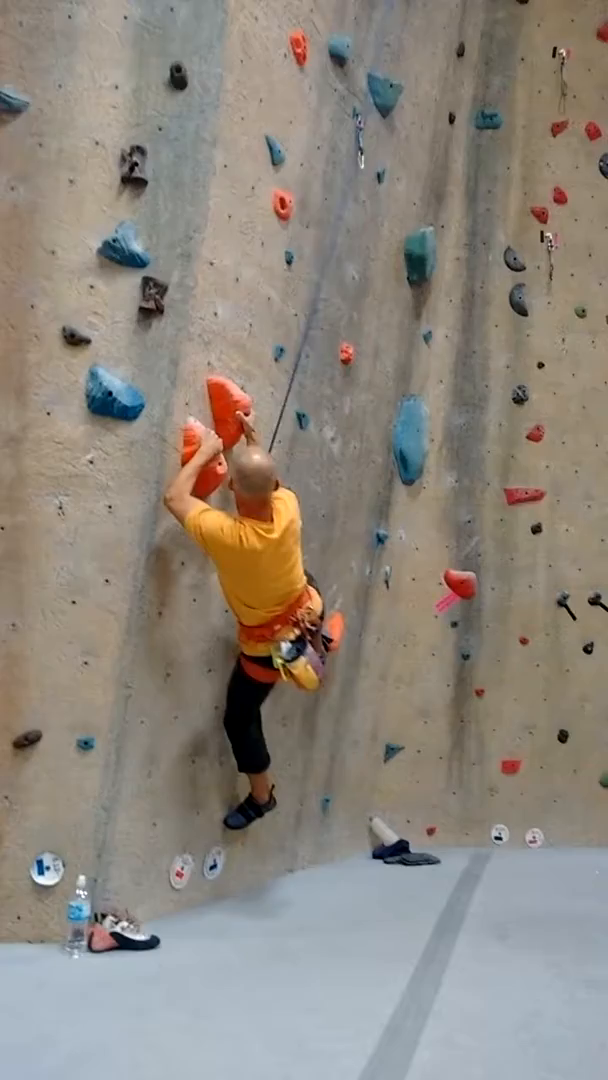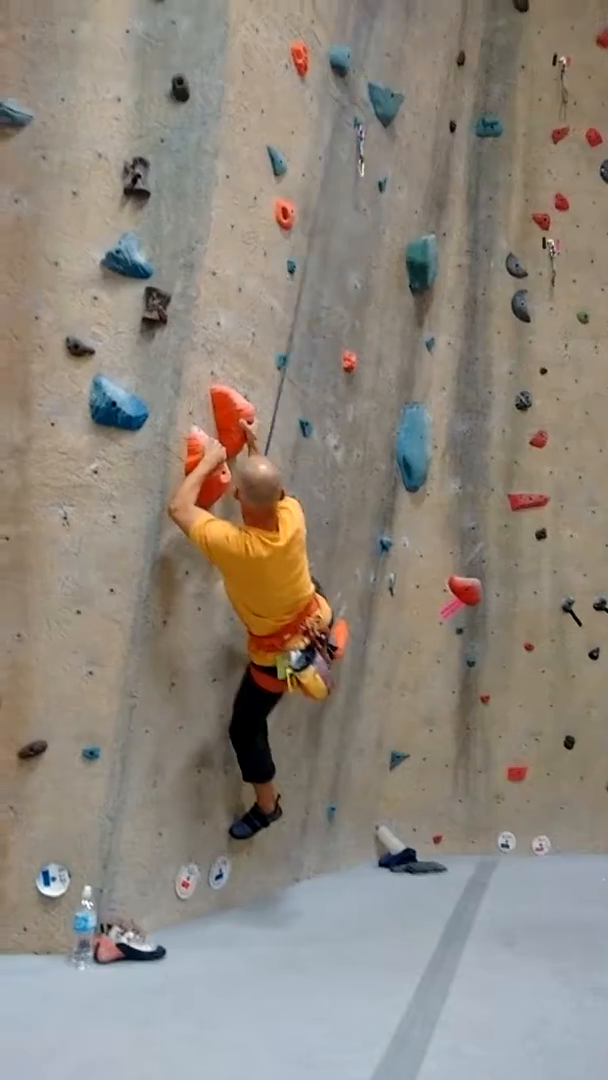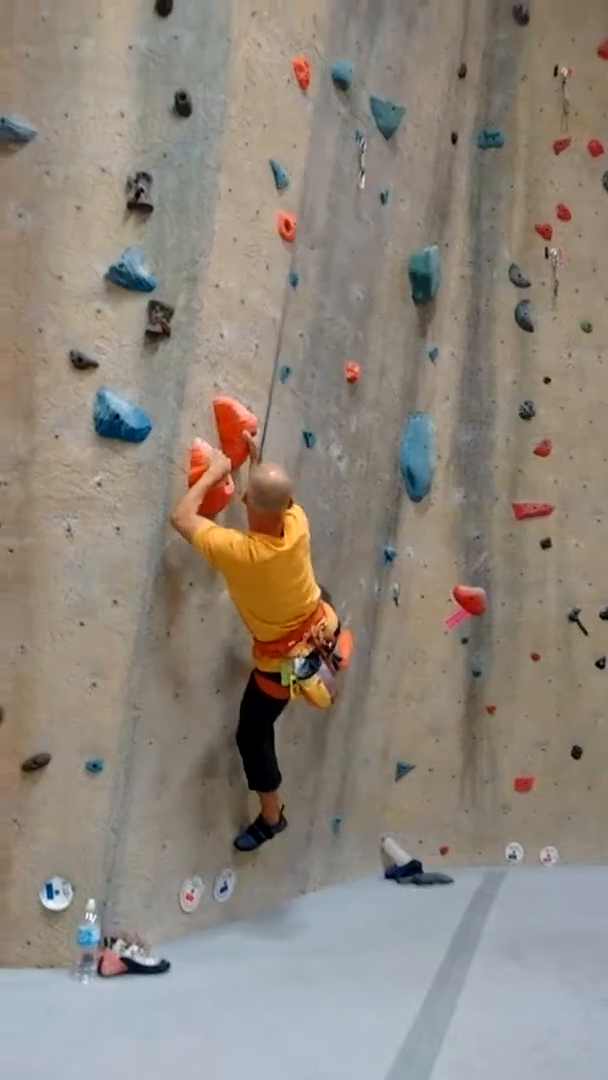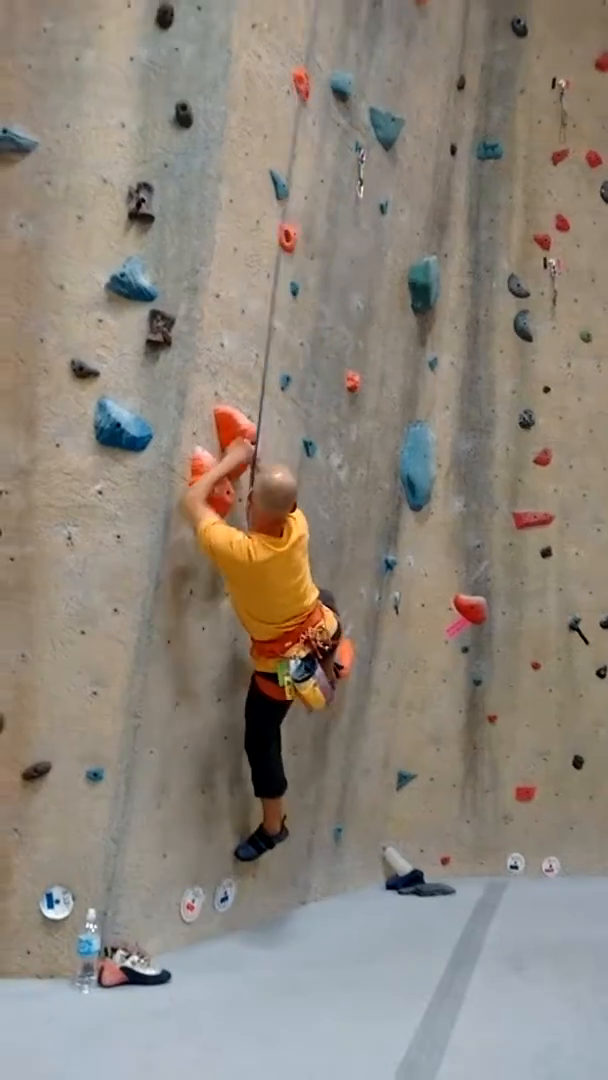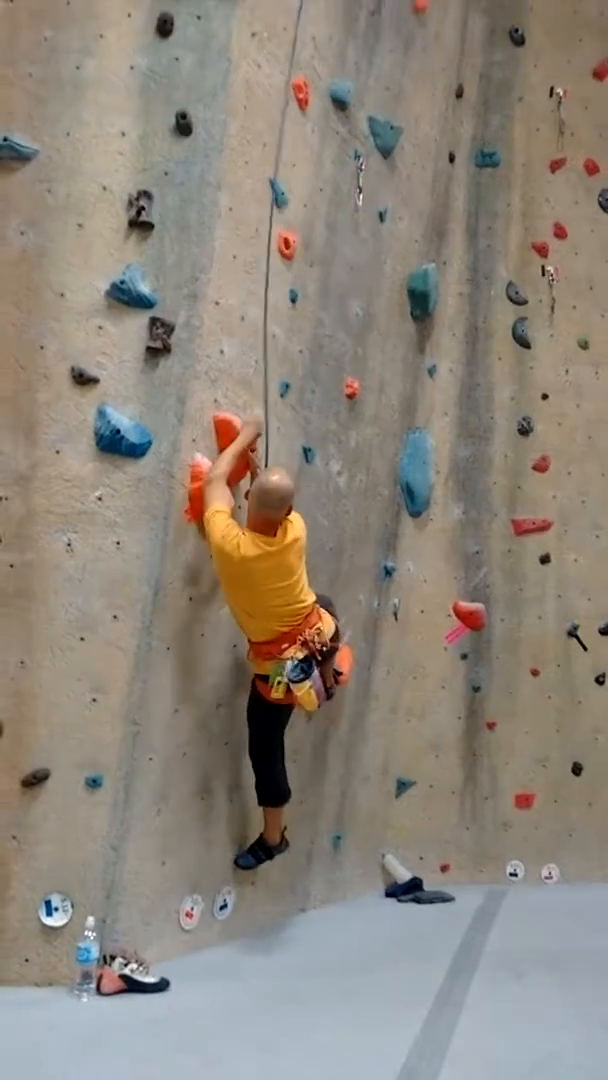
dt=0.1s
person 1, frame 1
left shoulder: (225, 535)
right shoulder: (288, 507)
left elbow: (174, 497)
right elbow: (269, 484)
left wrist: (205, 452)
right wrist: (253, 440)
left hip: (266, 644)
right hip: (306, 613)
left knee: (239, 719)
left ankle: (261, 798)
right ankle: (319, 638)
person 1, frame 2
left shoulder: (231, 545)
right shoulder: (293, 517)
left elbow: (179, 508)
right elbow: (274, 493)
left wrist: (208, 461)
right wrist: (256, 448)
left hip: (275, 653)
right hip: (314, 622)
left knee: (245, 729)
left ankle: (267, 807)
right ankle: (326, 646)
person 1, frame 3
left shoulder: (232, 550)
right shoulder: (298, 524)
left elbow: (180, 517)
right elbow: (276, 500)
left wrist: (213, 474)
right wrist: (257, 459)
left hip: (279, 658)
right hip: (322, 627)
left knee: (253, 738)
left ankle: (271, 818)
person 1, frame 4
left shoulder: (233, 549)
right shoulder: (298, 528)
left elbow: (191, 503)
right elbow: (281, 503)
left wrist: (229, 462)
right wrist: (258, 466)
left hip: (279, 660)
right hip: (323, 632)
left knee: (261, 742)
left ankle: (272, 828)
right ankle: (330, 670)
person 1, frame 5
left shoulder: (228, 544)
right shoulder: (295, 530)
left elbow: (216, 478)
left wrist: (244, 438)
right wrist: (260, 471)
left hip: (277, 661)
right hip: (319, 634)
left knee: (265, 750)
left ankle: (272, 838)
right ankle: (329, 678)
